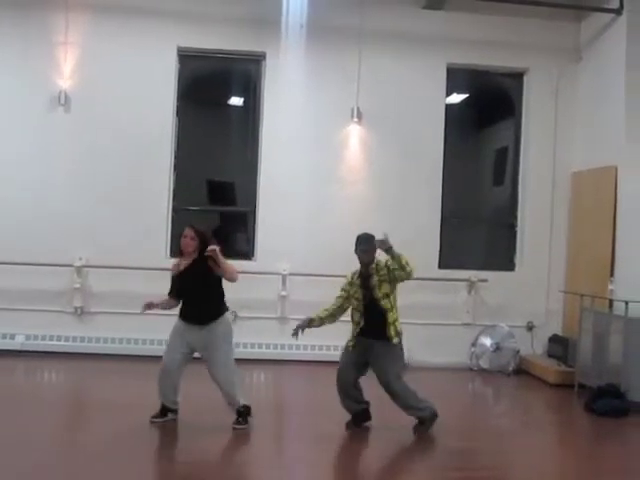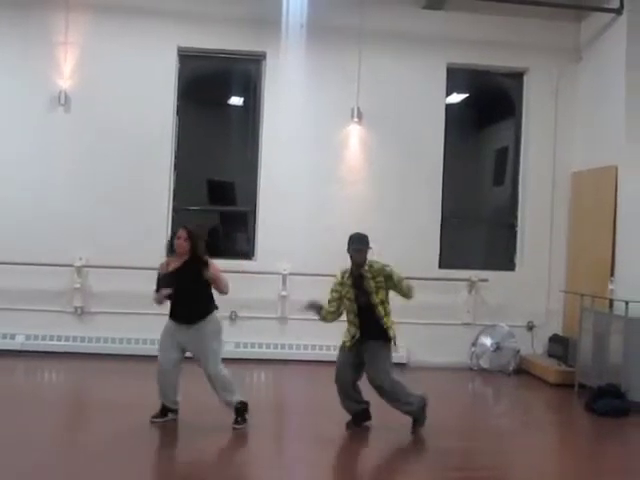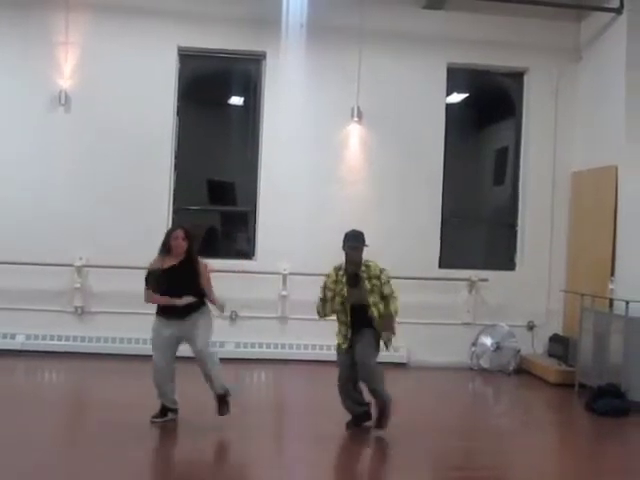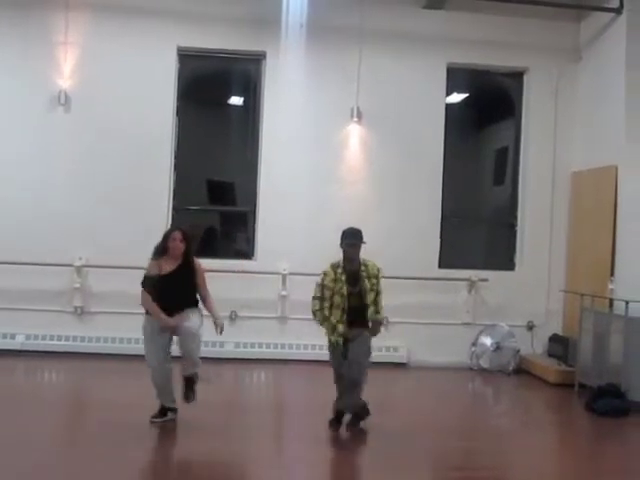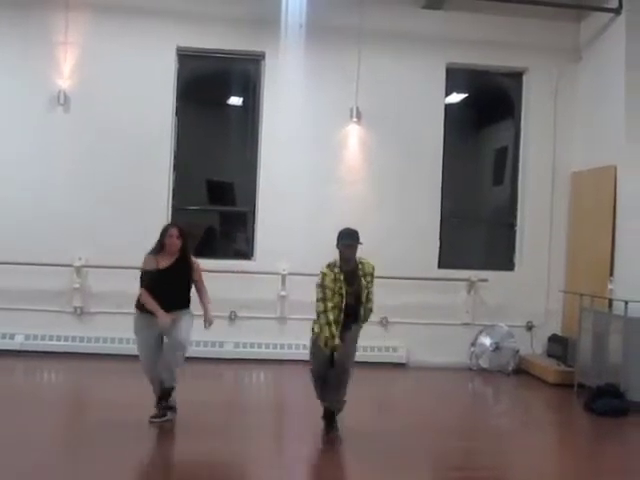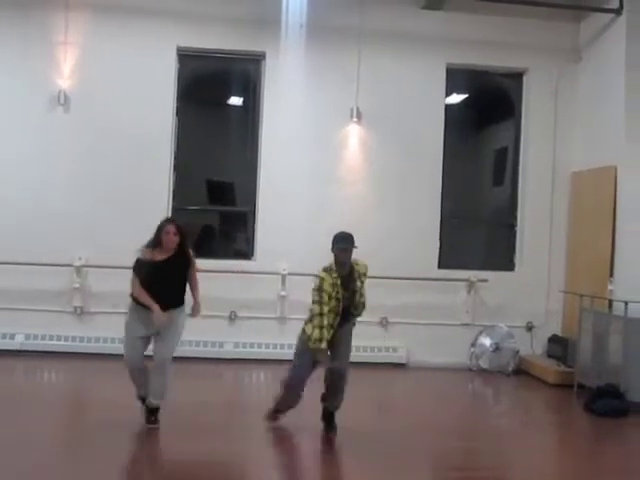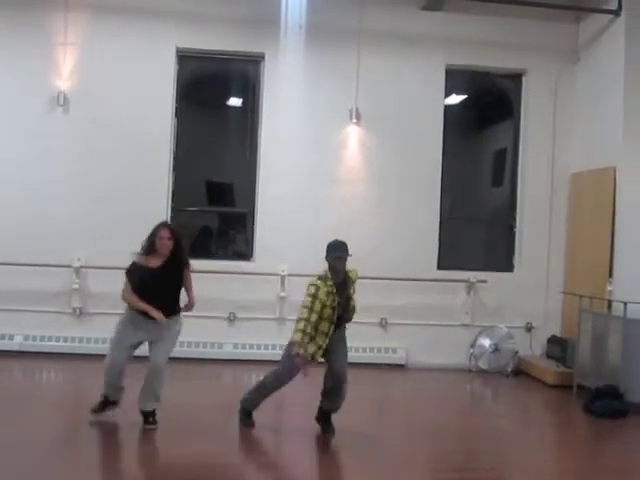
dt=0.1s
person 1, frame 1
left shoulder: (386, 268)
right shoulder: (352, 280)
left elbow: (407, 273)
right elbow: (335, 311)
left wrist: (391, 251)
right wrist: (310, 321)
left hip: (386, 338)
right hip: (361, 338)
left knee: (392, 381)
right knee: (345, 375)
left ankle: (426, 414)
right ankle: (360, 412)
person 1, frame 2
left shoulder: (381, 271)
right shoulder: (341, 280)
left elbow: (407, 292)
right elbow: (331, 314)
left wrist: (394, 278)
right wrist: (319, 308)
left hip: (379, 335)
right hip: (355, 336)
left knee: (379, 378)
right knee: (343, 376)
left ankle: (416, 406)
right ankle: (360, 412)
person 1, frame 3
left shoulder: (376, 271)
right shoulder: (334, 276)
left elbow: (390, 297)
right elbow: (323, 310)
left wrist: (389, 319)
right wrist: (344, 301)
left hip: (370, 329)
right hip: (347, 334)
left knee: (365, 361)
right knee: (346, 378)
left ankle: (382, 403)
right ankle: (360, 412)
person 1, frame 4
left shoulder: (373, 270)
right shoulder: (330, 274)
left elbow: (376, 297)
right elbow: (318, 310)
left wrist: (377, 321)
right wrist: (342, 330)
left hip: (362, 327)
right hip: (337, 329)
left knee: (355, 366)
right knee: (343, 372)
left ankle: (344, 409)
right ankle: (358, 407)
person 1, frame 5
left shoulder: (367, 269)
right shoulder: (327, 274)
right elbow: (323, 312)
left wrist: (366, 314)
right wrist: (334, 343)
left hip: (351, 325)
right hip: (327, 329)
left knee: (342, 365)
right knee: (319, 369)
left ankle: (331, 411)
right ankle: (329, 404)
person 1, frame 6
left shoulder: (360, 269)
right shoulder: (325, 278)
right elbow: (318, 313)
left wrist: (360, 305)
right wrist: (319, 347)
left hip: (343, 325)
right hip: (319, 327)
left knee: (338, 370)
right knee: (300, 370)
left ankle: (329, 411)
right ankle: (284, 403)
person 1, frame 7
left shoulder: (351, 276)
right shoulder: (318, 286)
right elbow: (305, 319)
left wrist: (350, 310)
right wrist: (300, 354)
left hip: (335, 332)
right hip: (311, 333)
left knee: (339, 373)
right knee: (282, 374)
left ankle: (325, 414)
right ankle: (247, 406)
person 2, frame 1
left shoulder: (209, 261)
right shoulder: (177, 267)
left elbow: (233, 277)
right elbow: (174, 301)
left wrist: (219, 258)
right wrist: (157, 304)
left hip: (215, 325)
right hip: (186, 325)
left knee: (221, 371)
right knee: (169, 365)
left ankle: (241, 409)
right ankle: (168, 407)
person 2, frame 2
left shoulder: (201, 263)
right shoulder: (165, 267)
left elbow: (224, 290)
right elbow: (158, 299)
left wrist: (216, 276)
right wrist: (161, 295)
left hip: (205, 323)
right hip: (177, 325)
left knee: (212, 368)
right knee: (165, 366)
left ankle: (239, 407)
right ankle: (169, 407)
person 2, frame 3
left shoulder: (197, 265)
right shoulder: (158, 264)
left elbow: (208, 292)
right elbow: (150, 296)
left wrist: (216, 301)
right wrist: (175, 301)
left hip: (196, 317)
right hip: (166, 320)
left knee: (203, 350)
right knee: (161, 365)
left ankle: (220, 393)
right ankle: (168, 407)
person 2, frame 4
left shoulder: (193, 266)
right shoulder: (155, 265)
left elbow: (203, 293)
right elbow: (145, 300)
left wrist: (215, 317)
right wrist: (166, 319)
left hip: (188, 314)
right hip: (157, 320)
left knee: (191, 331)
right knee: (156, 365)
left ankle: (190, 375)
right ankle: (168, 406)
person 2, frame 5
left shoulder: (189, 263)
right shoulder: (151, 261)
left elbow: (200, 287)
right elbow: (143, 292)
left wrist: (207, 311)
right wrist: (160, 314)
left hip: (179, 314)
right hip: (147, 317)
left knee: (178, 341)
right knee: (150, 364)
left ankle: (168, 385)
right ankle: (166, 406)
person 2, frame 6
left shoulder: (186, 256)
right shoulder: (146, 256)
left elbow: (192, 277)
right elbow: (135, 287)
left wrist: (196, 300)
right wrist: (154, 307)
left hip: (173, 316)
right hip: (143, 312)
left knee: (162, 359)
right knee: (132, 358)
left ankle: (153, 406)
right ankle: (147, 396)
person 2, frame 7
left shoulder: (179, 261)
right shoulder: (141, 262)
left elbow: (185, 276)
right elbow: (127, 295)
left wrist: (191, 297)
right wrist: (152, 310)
left hip: (168, 323)
right hip: (136, 319)
left knee: (158, 365)
right knee: (114, 362)
left ankle: (148, 409)
right ankle: (110, 397)
